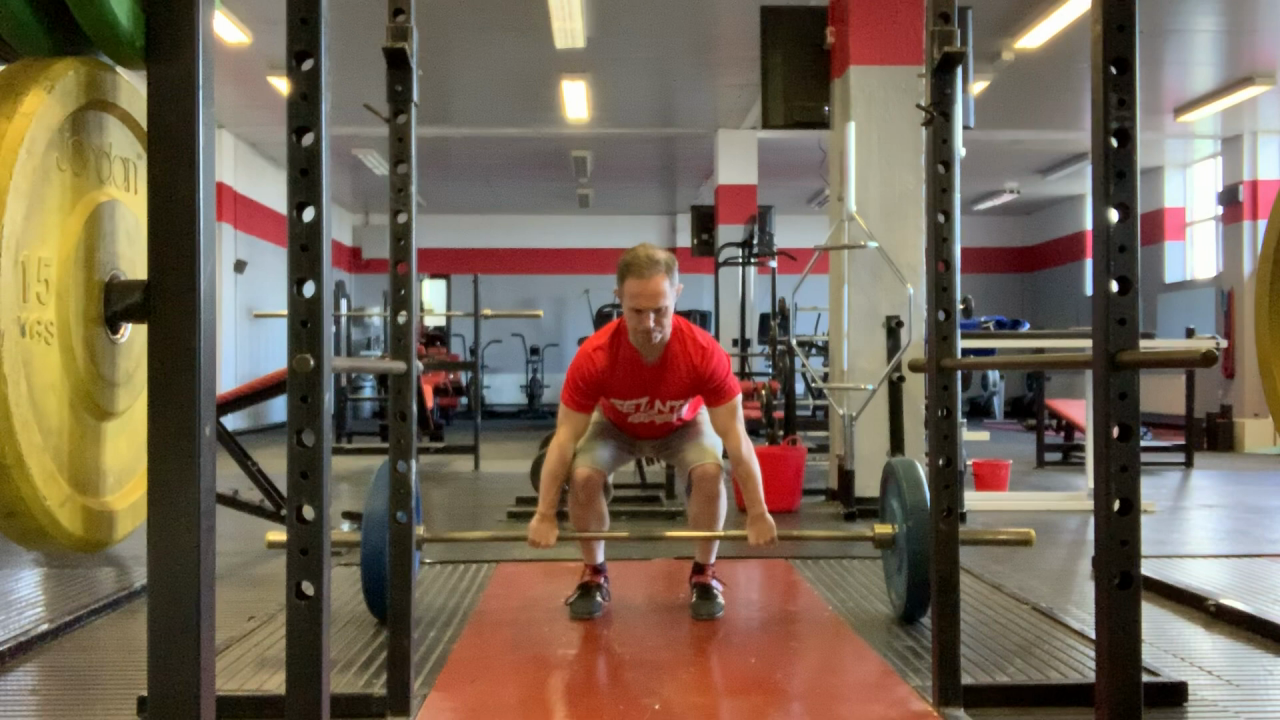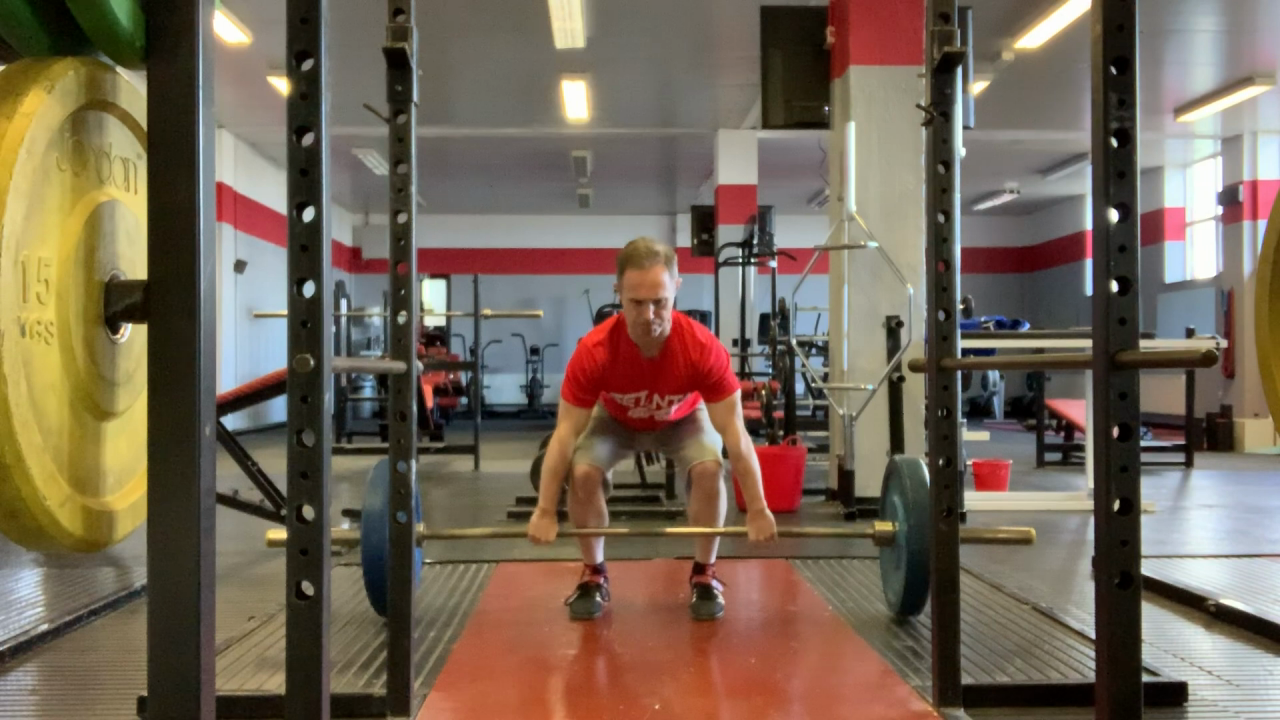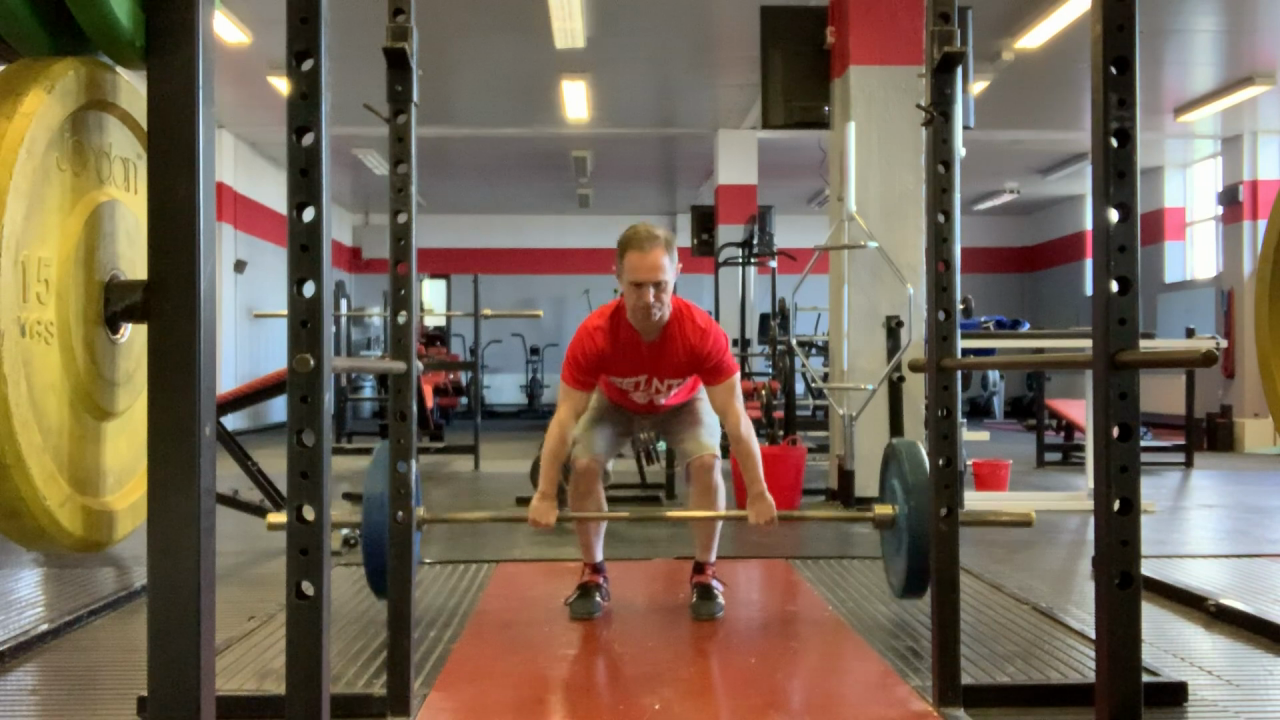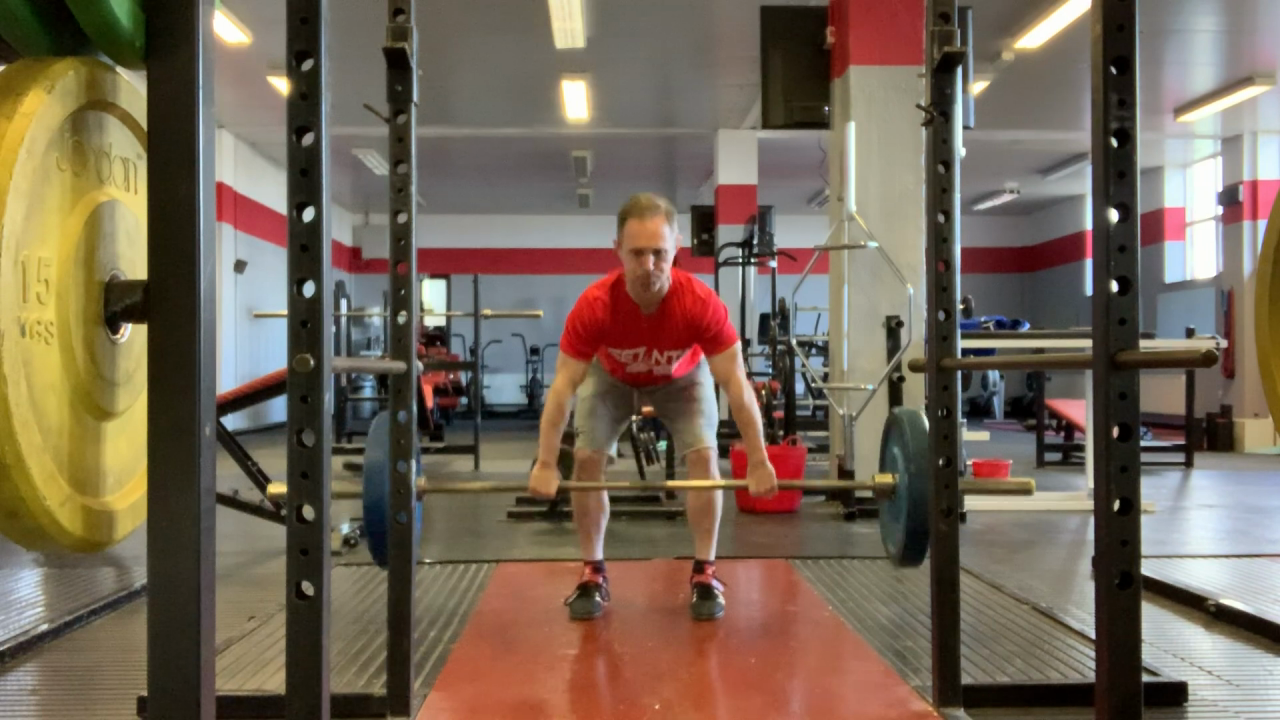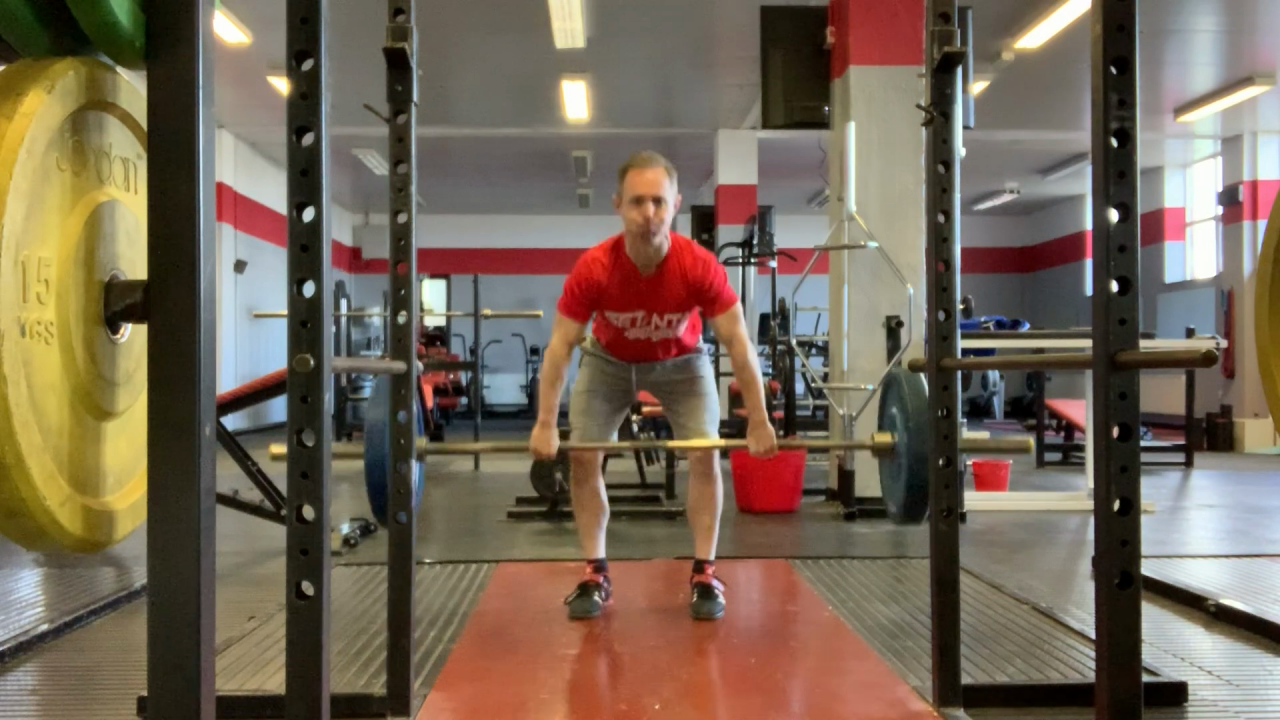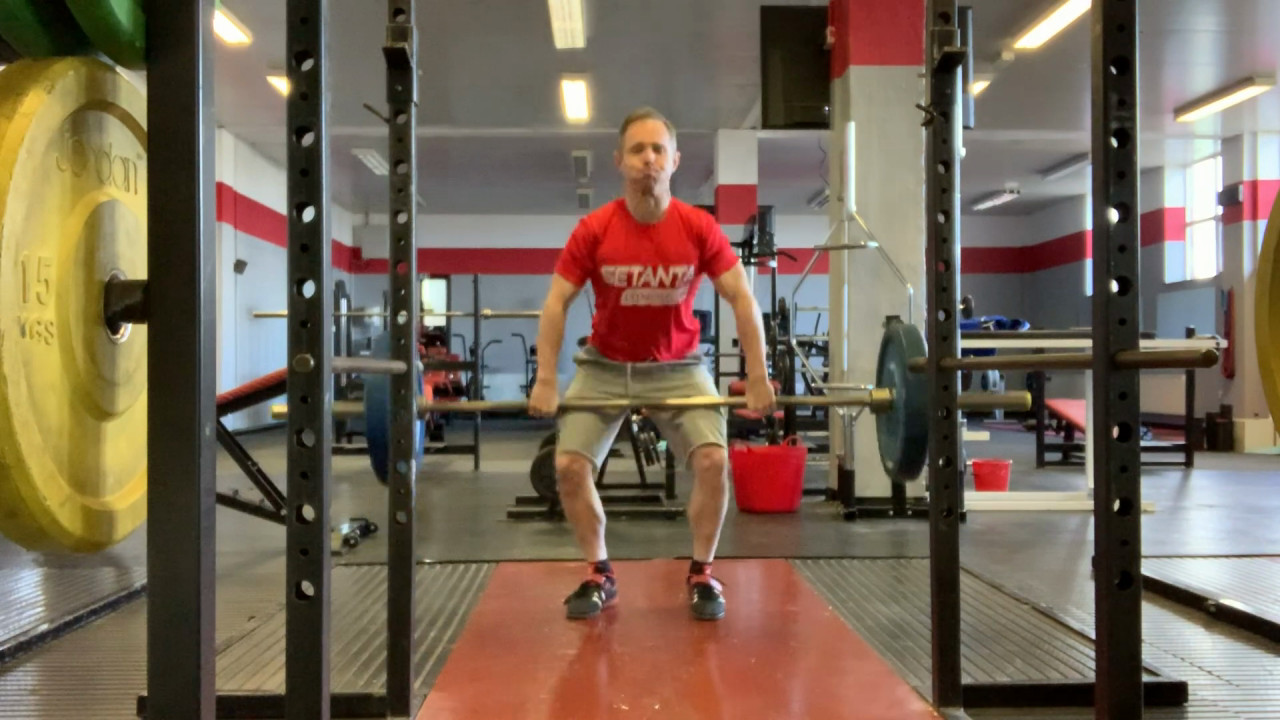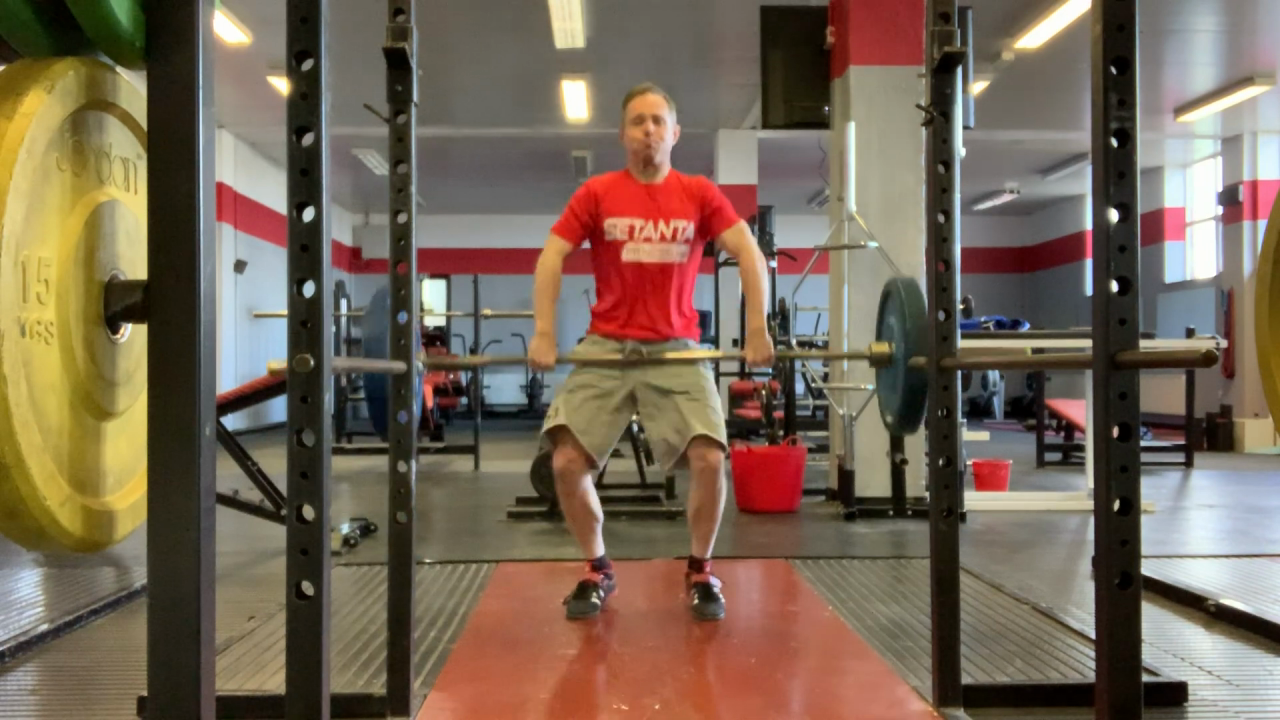
dt=0.1s
person 1, frame 1
left shoulder: (704, 354)
right shoulder: (594, 357)
left elbow: (735, 438)
right elbow: (565, 437)
left wrist: (758, 513)
right wrist: (545, 515)
left hip: (683, 425)
right hip: (614, 426)
left knee: (708, 471)
right knee: (584, 475)
left ankle: (704, 575)
right ankle: (594, 576)
person 1, frame 2
left shoulder: (703, 349)
right shoulder: (594, 351)
left elbow: (734, 434)
right elbow: (566, 433)
left wrist: (757, 509)
right wrist: (545, 511)
left hip: (682, 420)
right hip: (613, 420)
left knee: (708, 468)
right knee: (583, 472)
left ankle: (704, 575)
right ankle: (593, 576)
person 1, frame 3
left shoulder: (701, 332)
right shoulder: (595, 333)
left elbow: (735, 417)
right elbow: (566, 417)
left wrist: (756, 492)
right wrist: (546, 494)
left hip: (682, 402)
right hip: (613, 402)
left knee: (706, 463)
right knee: (584, 466)
left ankle: (704, 575)
right ankle: (593, 575)
person 1, frame 4
left shoulder: (700, 303)
right shoulder: (594, 305)
left elbow: (736, 385)
right elbow: (564, 385)
left wrist: (758, 462)
right wrist: (545, 464)
left hip: (682, 378)
right hip: (612, 378)
left knee: (703, 456)
right knee: (587, 458)
left ankle: (704, 573)
right ankle: (593, 574)
person 1, frame 5
left shoulder: (699, 266)
right shoulder: (593, 268)
left elbow: (737, 342)
right elbow: (561, 346)
left wrist: (758, 420)
right wrist: (545, 423)
left hip: (678, 361)
right hip: (609, 361)
left knee: (704, 457)
right knee: (583, 459)
left ankle: (703, 573)
right ankle: (595, 574)
person 1, frame 6
left shoulder: (698, 227)
right shoulder: (594, 229)
left elbow: (741, 297)
right elbow: (557, 303)
left wrist: (758, 376)
right wrist: (545, 380)
left hip: (678, 363)
right hip: (604, 364)
left knee: (712, 460)
right knee: (569, 465)
left ankle: (702, 574)
right ankle: (598, 575)
person 1, frame 7
left shoulder: (700, 195)
right shoulder: (596, 192)
left elbow: (749, 256)
right elbow: (551, 259)
left wrist: (757, 329)
right wrist: (542, 334)
left hip: (676, 349)
right hip: (604, 348)
left knee: (709, 460)
right knee: (567, 462)
left ankle: (700, 571)
right ankle: (598, 571)
